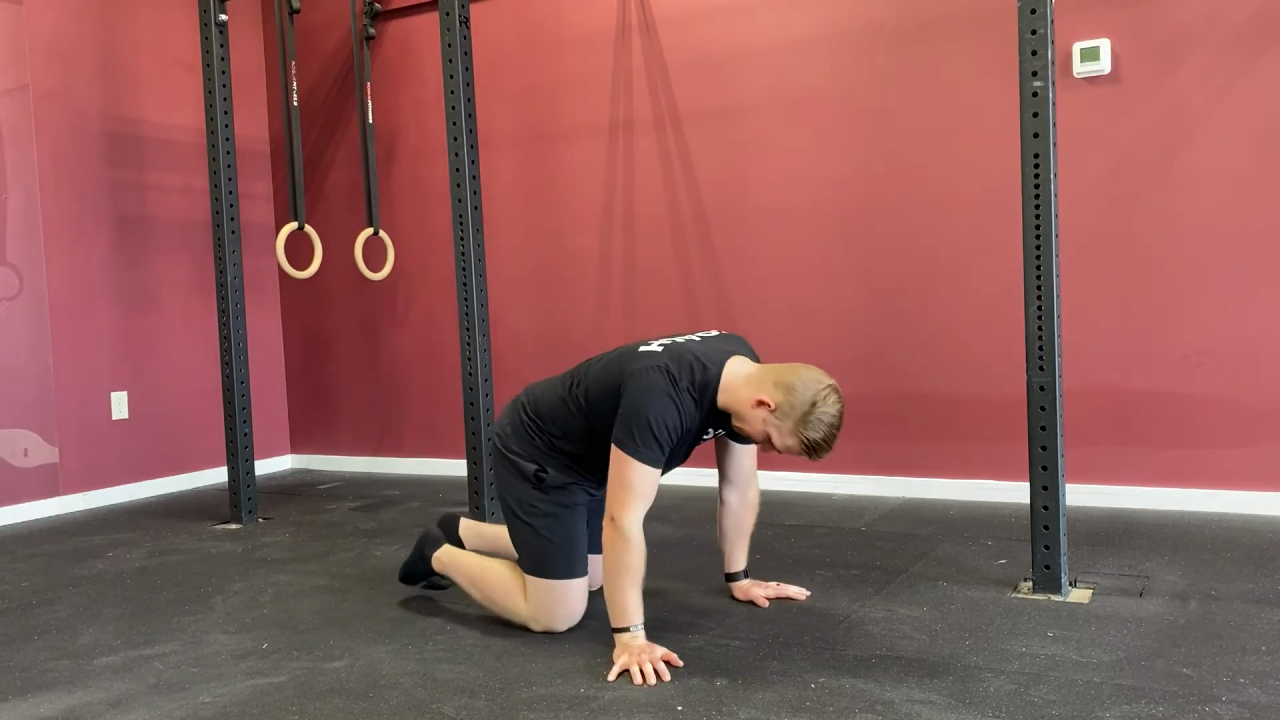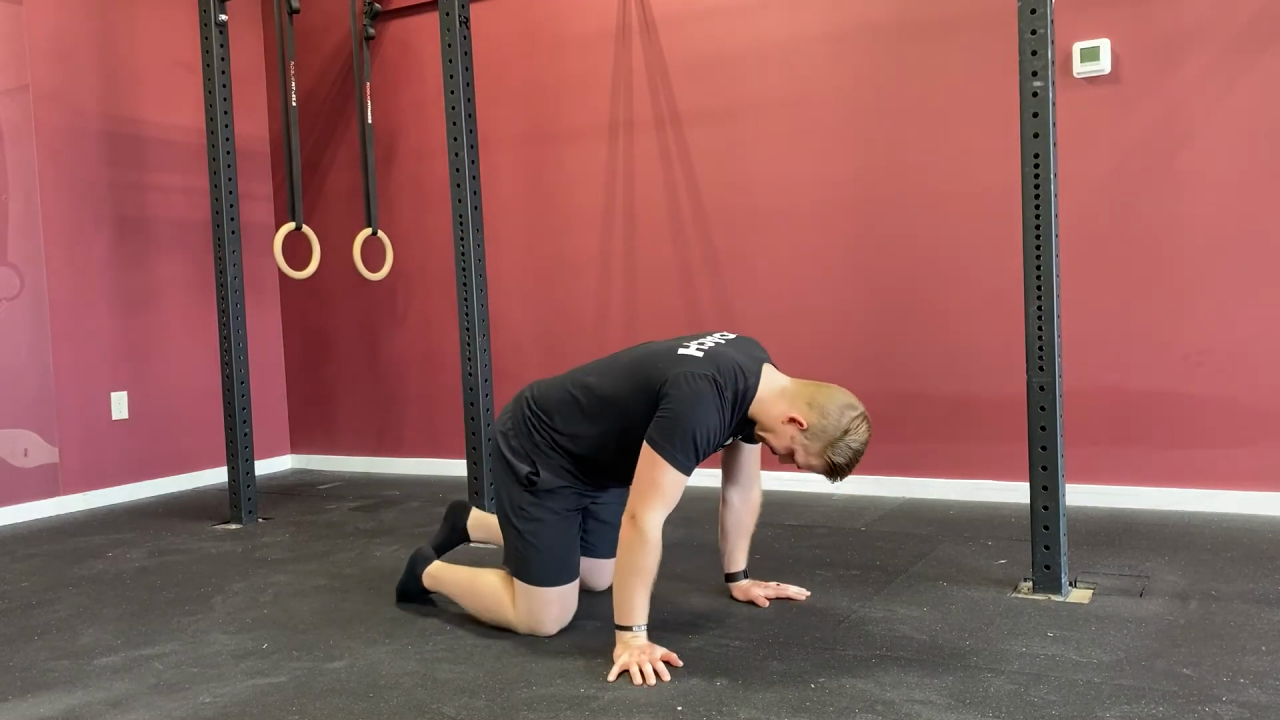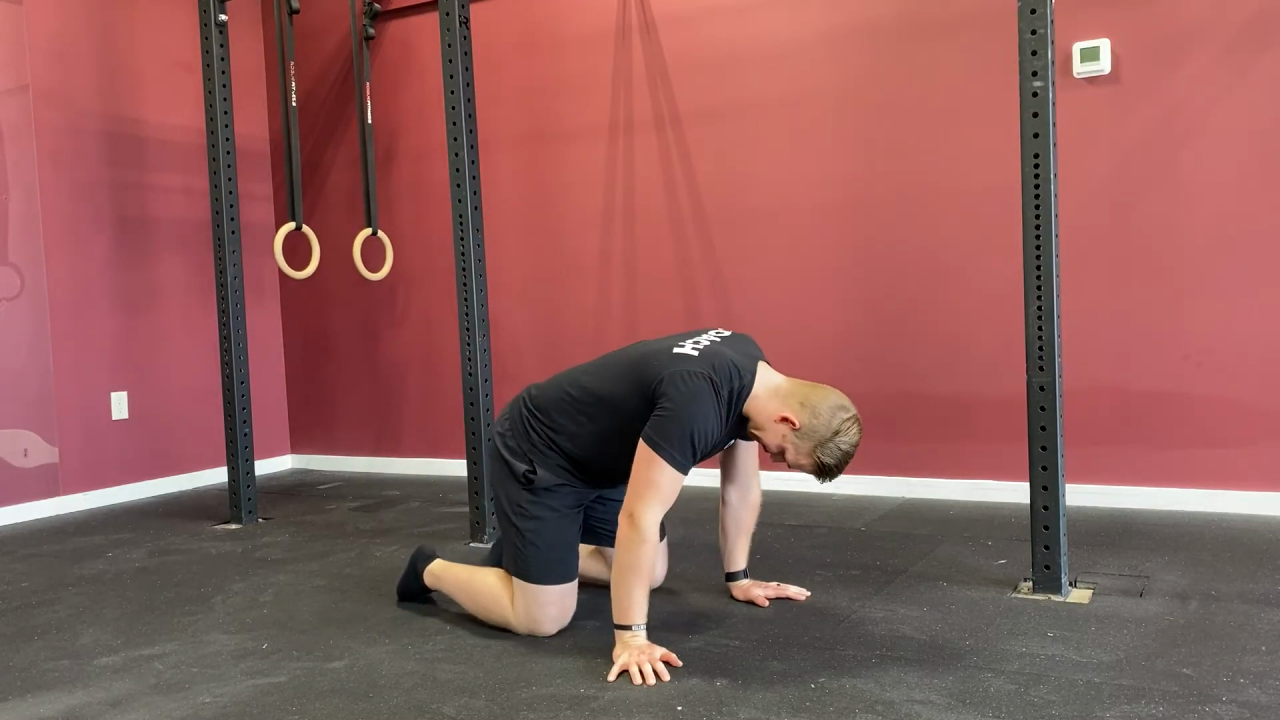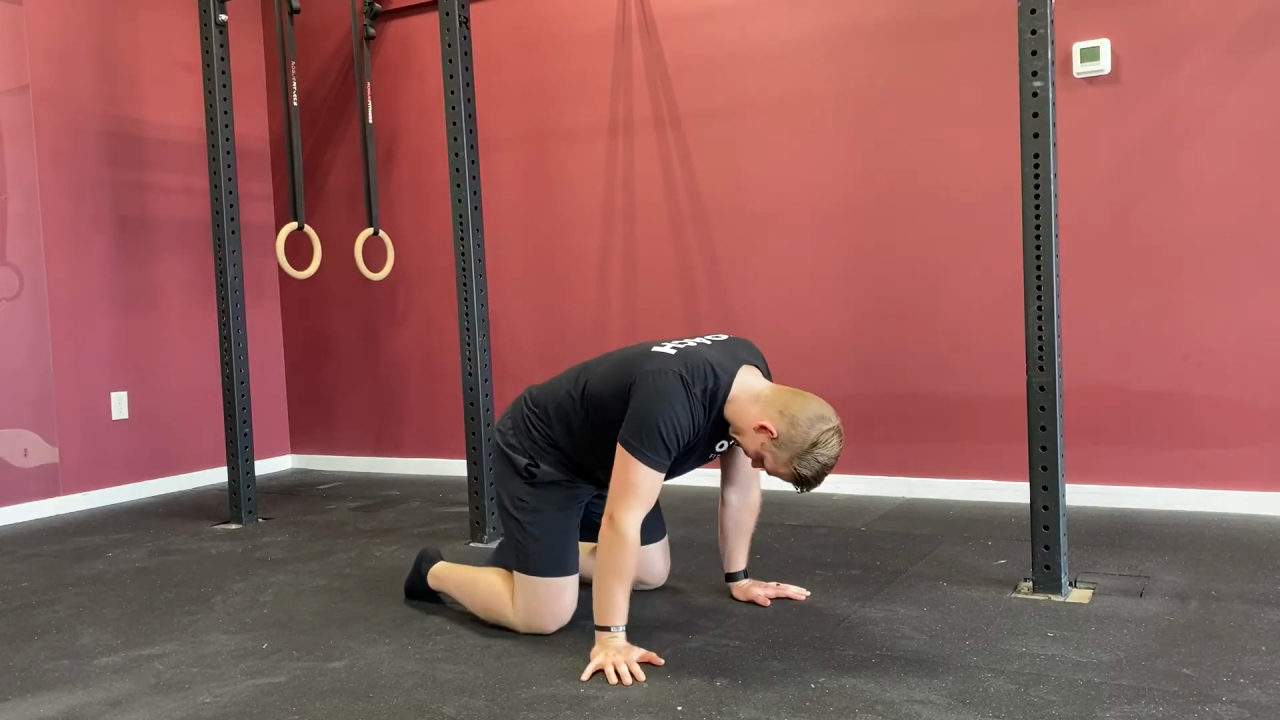
dt=0.5s
person 1, frame 1
left shoulder: (748, 376)
right shoulder: (662, 394)
left elbow: (739, 489)
right elbow: (624, 519)
left wrist: (738, 577)
right wrist: (630, 637)
left hip: (590, 454)
right hip: (536, 453)
left knee: (590, 576)
right knee: (557, 614)
left ankle: (461, 532)
right ankle: (440, 554)
person 1, frame 2
left shoulder: (758, 379)
right shoulder: (701, 401)
left elbow: (741, 488)
right elbow: (642, 520)
left wrist: (737, 578)
right wrist: (631, 637)
left hip: (594, 452)
right hip: (536, 450)
left knee: (597, 577)
right knee: (544, 618)
left ankle: (472, 522)
right ankle: (428, 573)
person 1, frame 3
left shoulder: (752, 375)
right shoulder: (698, 400)
left elbow: (740, 486)
right elbow: (638, 517)
left wrist: (738, 578)
right wrist: (631, 637)
left hip: (597, 454)
right hip: (536, 454)
left knee: (651, 573)
right knee: (544, 620)
left ankle: (528, 549)
right ankle: (430, 572)
person 1, frame 4
left shoulder: (754, 383)
right shoulder: (670, 399)
left elbow: (740, 489)
right elbow: (621, 519)
left wrist: (738, 577)
right wrist: (611, 637)
left hip: (599, 457)
right hip: (537, 452)
left knee: (652, 574)
right knee: (545, 617)
left ankle: (529, 552)
right ankle: (436, 573)
